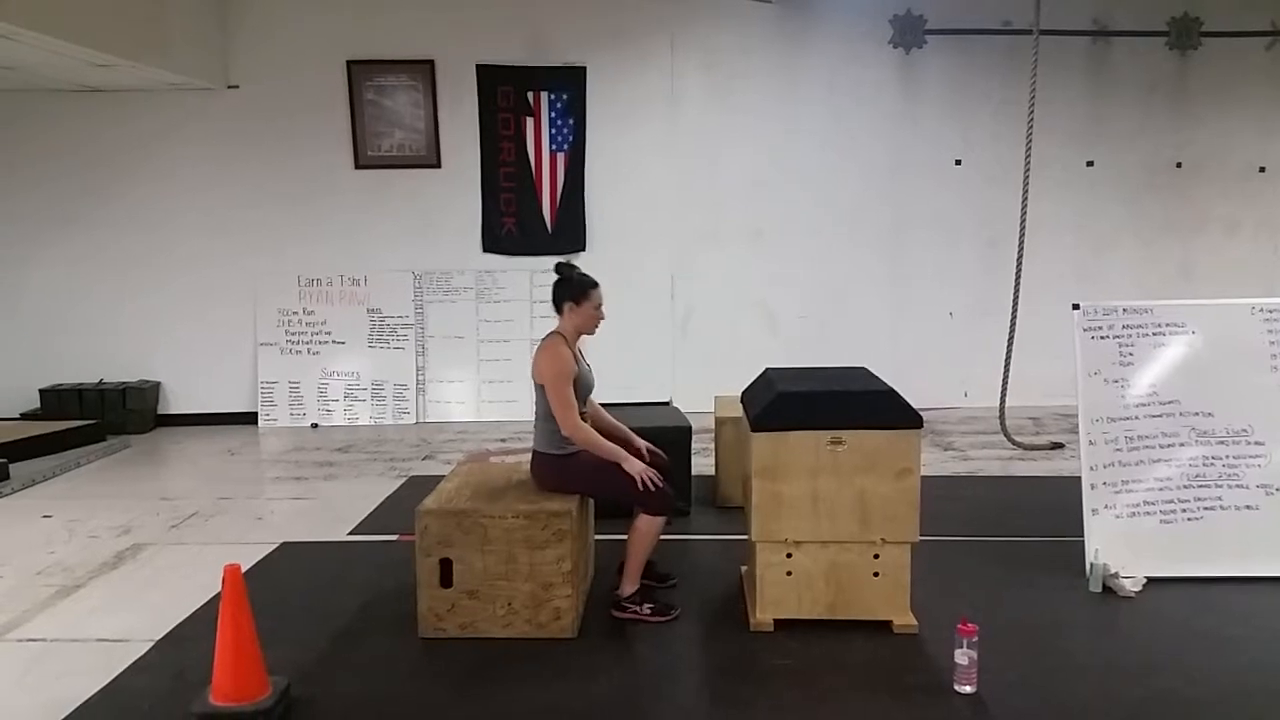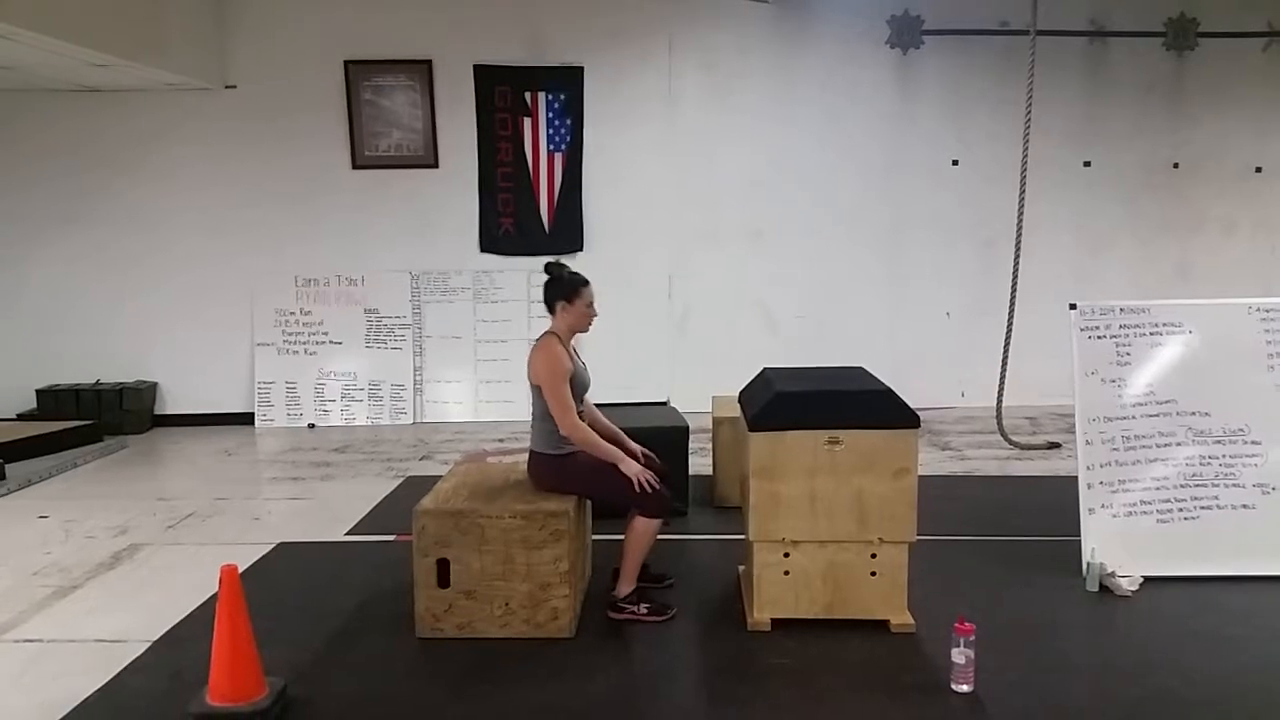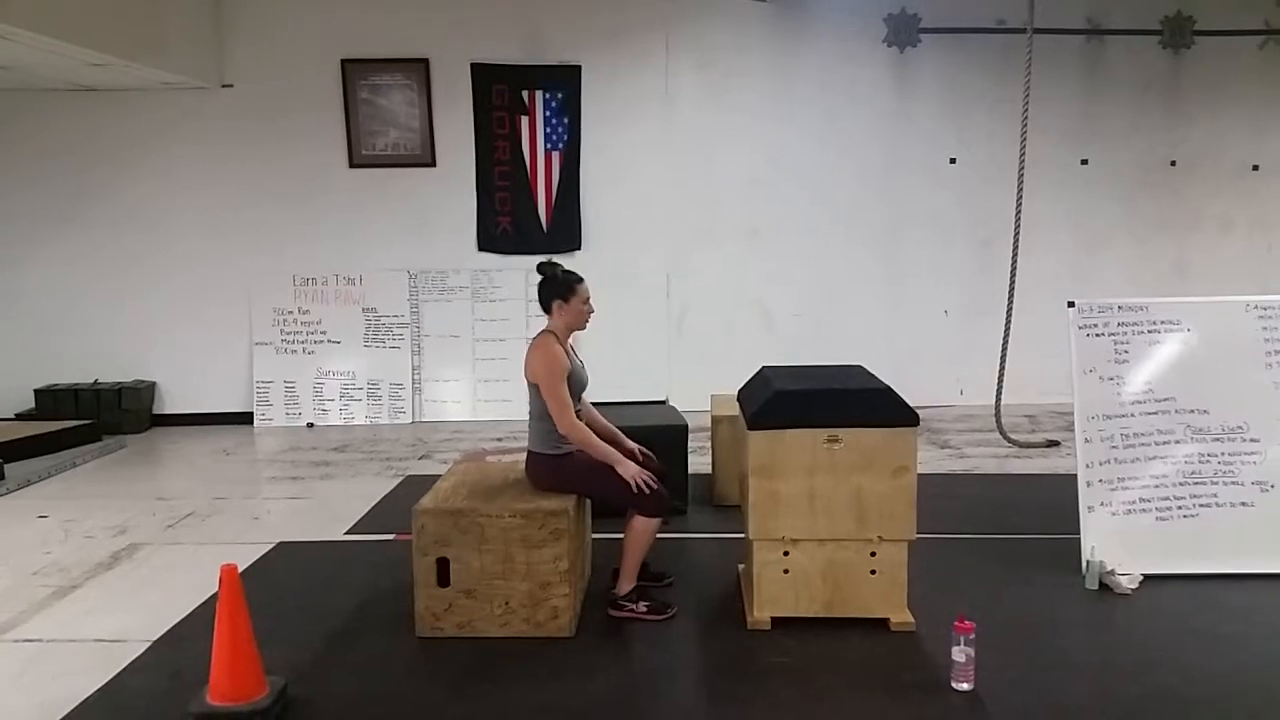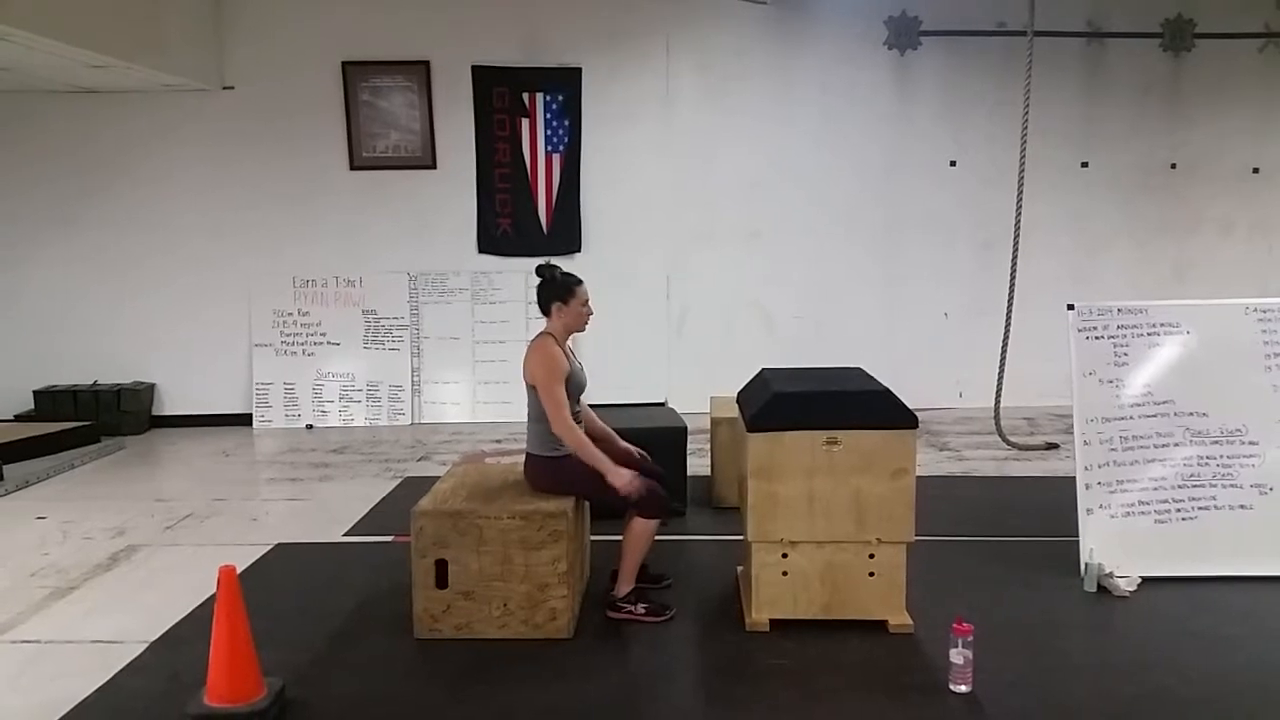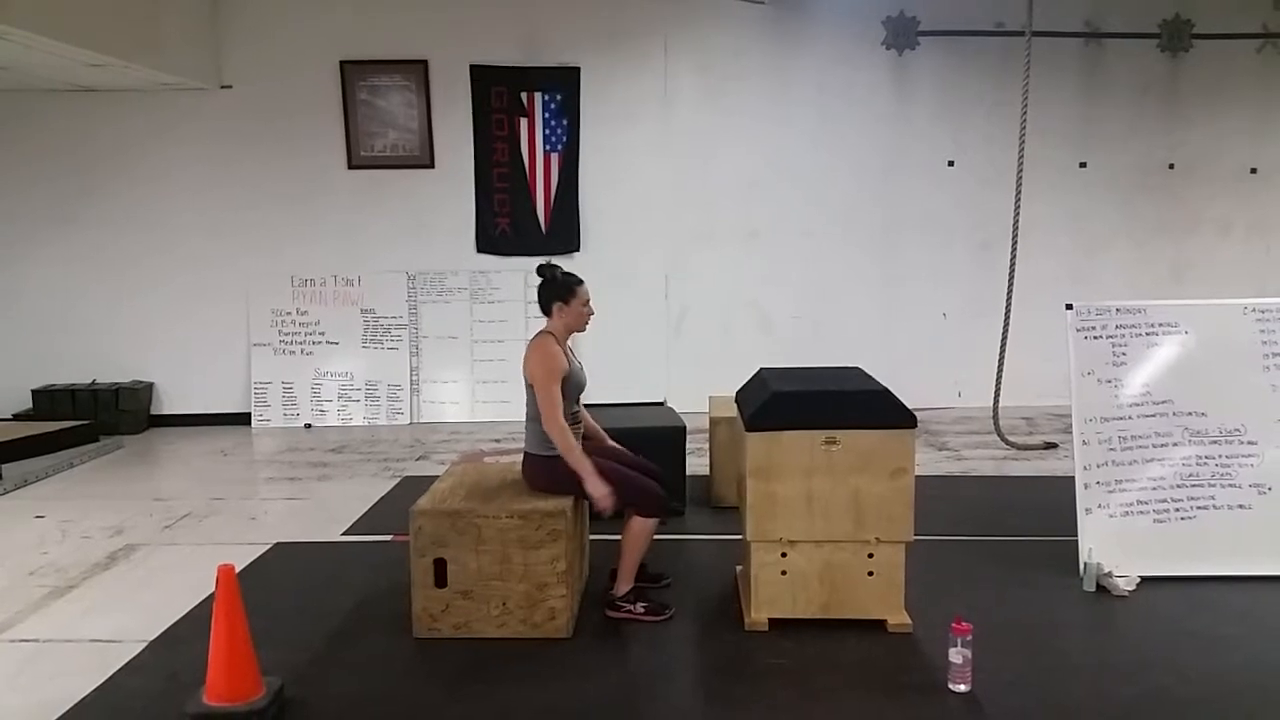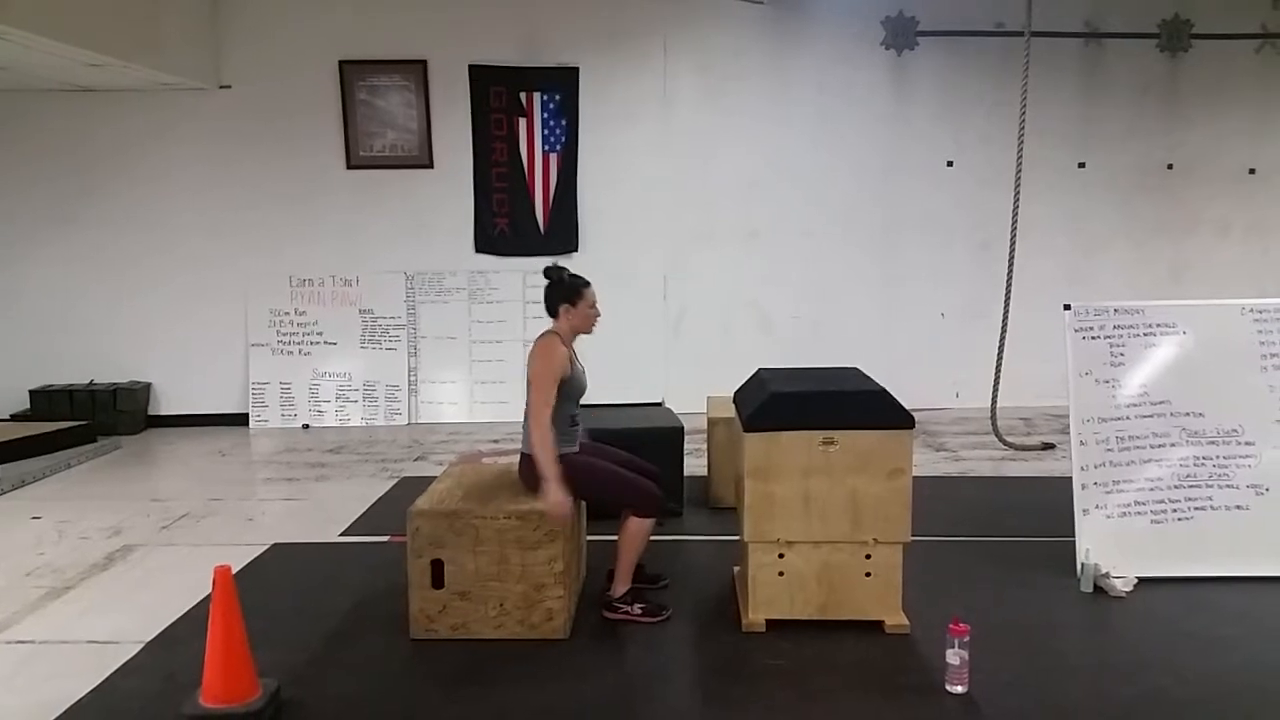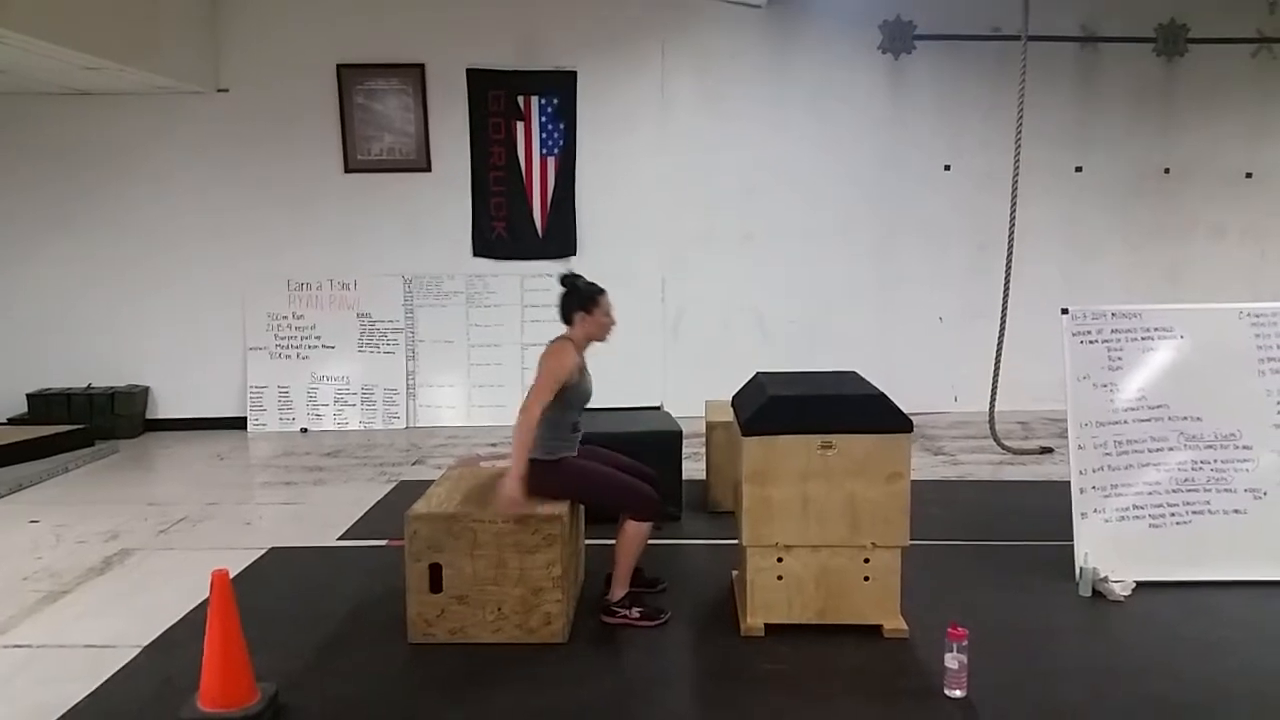
dt=0.1s
person 1, frame 1
left shoulder: (569, 345)
right shoulder: (555, 353)
left elbow: (587, 406)
right elbow: (572, 426)
left wrist: (632, 438)
right wrist: (625, 459)
left hip: (572, 452)
right hip: (557, 462)
left knee: (658, 468)
right knee: (658, 497)
left ankle: (635, 564)
right ankle: (628, 597)
person 1, frame 2
left shoulder: (564, 345)
right shoulder: (550, 352)
left elbow: (582, 407)
right elbow: (570, 426)
left wrist: (626, 442)
right wrist: (621, 460)
left hip: (568, 453)
right hip: (554, 462)
left knee: (653, 472)
right knee: (655, 499)
left ankle: (630, 566)
right ankle: (624, 597)
person 1, frame 3
left shoulder: (561, 343)
right shoulder: (547, 351)
right elbow: (568, 423)
left wrist: (623, 442)
right wrist: (618, 461)
left hip: (568, 450)
right hip: (552, 461)
left knee: (653, 474)
right knee: (653, 497)
left ankle: (631, 564)
right ankle: (624, 595)
person 1, frame 4
left shoulder: (559, 345)
right shoulder: (546, 352)
right elbow: (562, 425)
left wrist: (618, 444)
right wrist: (610, 468)
left hip: (566, 453)
right hip: (551, 464)
left knee: (650, 476)
right knee: (652, 499)
left ankle: (630, 567)
right ankle: (623, 597)
person 1, frame 5
left shoulder: (559, 344)
right shoulder: (546, 350)
right elbow: (553, 424)
left wrist: (607, 443)
right wrist: (590, 478)
left hip: (570, 448)
right hip: (550, 461)
left knee: (651, 476)
right knee: (651, 499)
left ankle: (629, 566)
right ankle: (622, 596)
person 1, frame 6
left shoulder: (562, 345)
right shoulder: (551, 351)
right elbow: (540, 420)
left wrist: (595, 452)
right wrist: (552, 482)
left hip: (567, 450)
right hip: (550, 461)
left knee: (648, 476)
right knee: (648, 499)
left ankle: (626, 567)
right ankle: (619, 597)
person 1, frame 7
left shoulder: (576, 350)
right shoulder: (565, 355)
right elbow: (529, 414)
right wrist: (516, 476)
left hip: (564, 453)
right hip: (546, 466)
left knee: (647, 481)
right knee: (645, 502)
left ankle: (624, 572)
right ankle: (618, 602)
